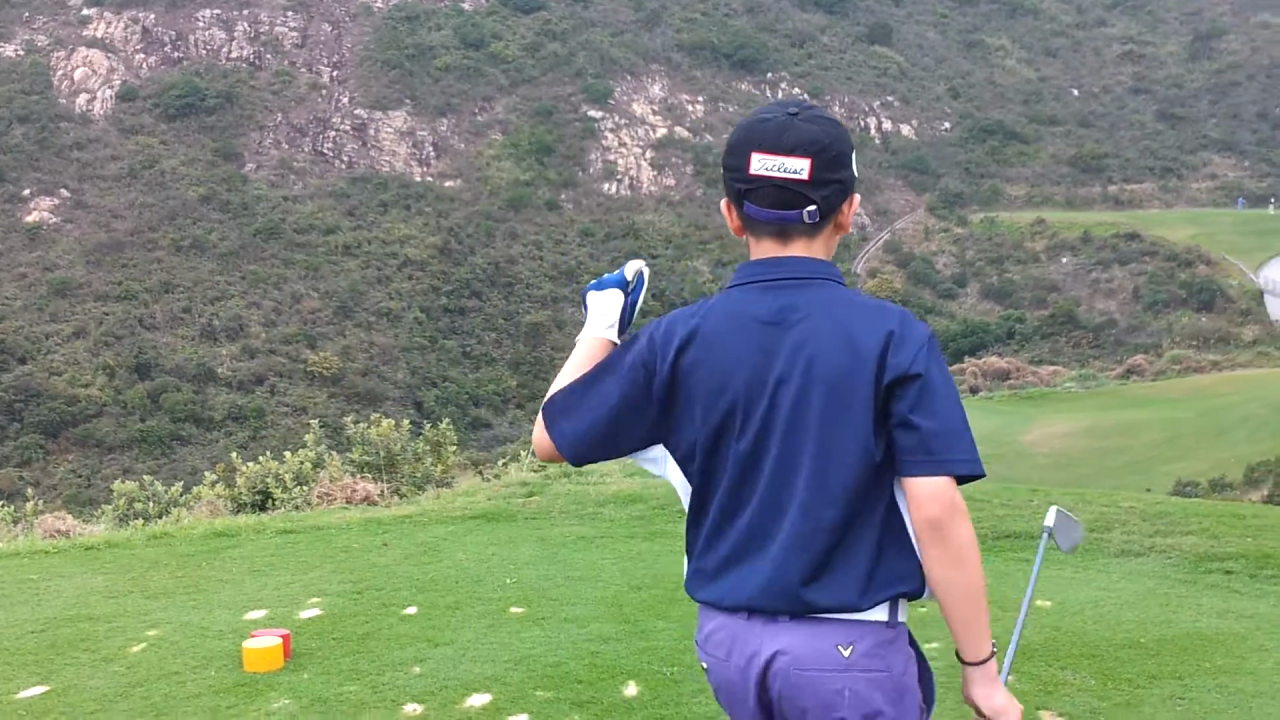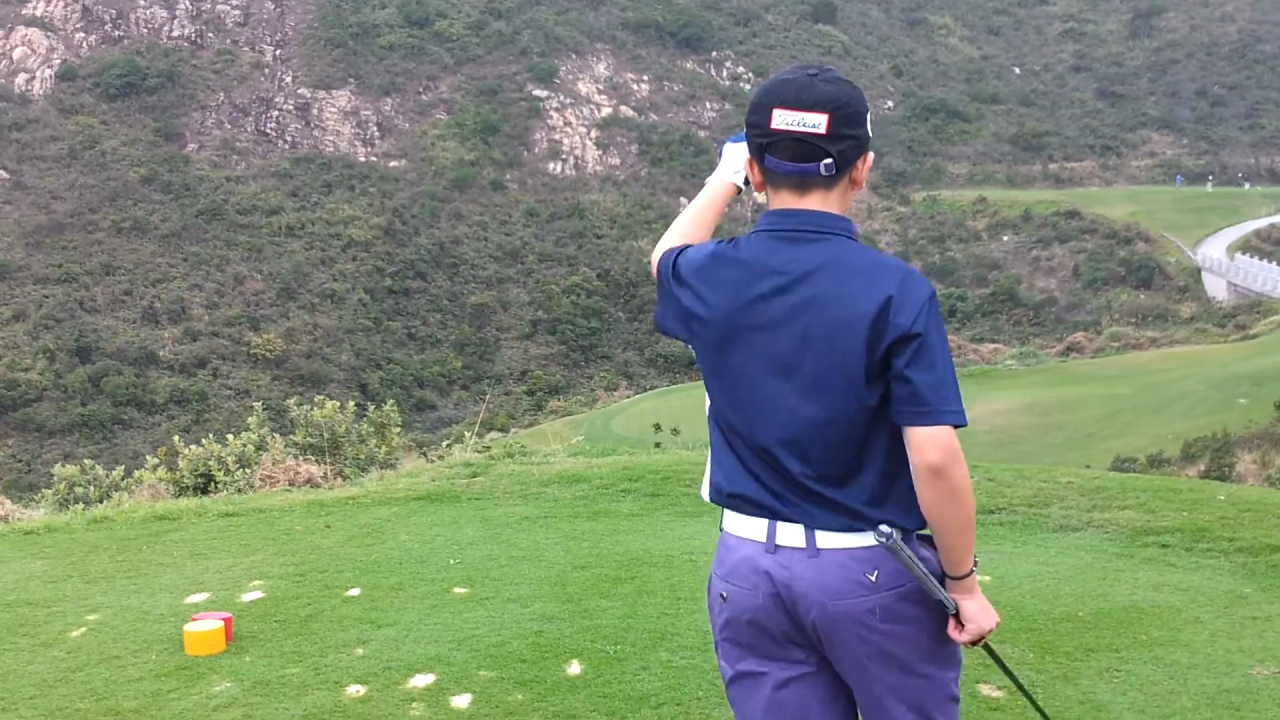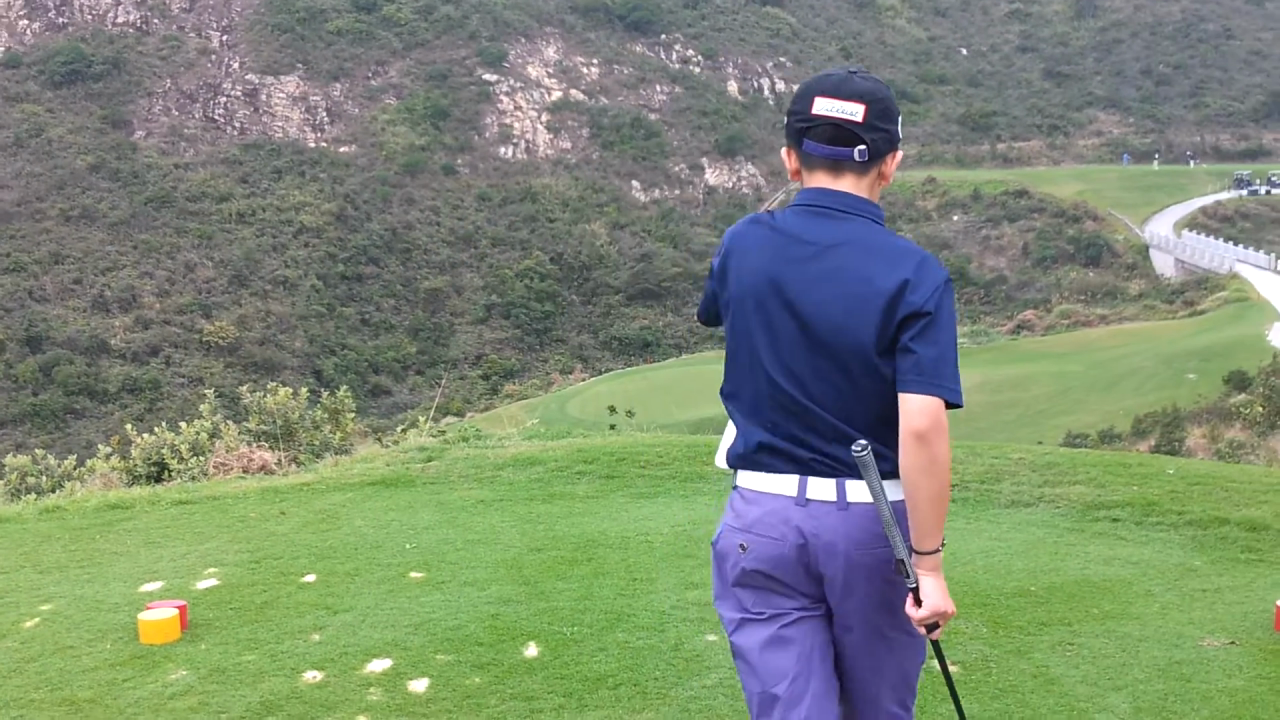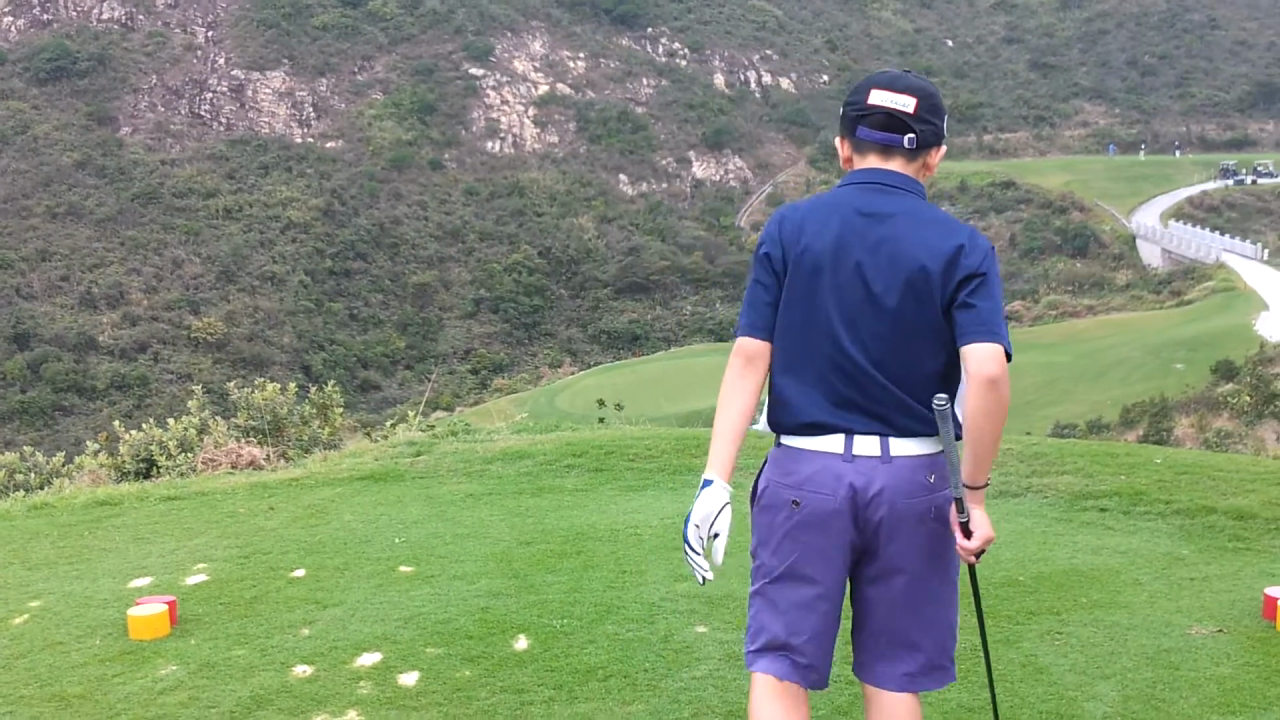
dt=0.3s
person 1, frame 1
left shoulder: (679, 341)
right shoulder: (893, 337)
left elbow: (550, 438)
right elbow: (935, 512)
left wrist: (600, 324)
right wrist: (979, 666)
left hip: (727, 640)
right hip: (848, 651)
person 1, frame 2
left shoulder: (710, 278)
right shoulder: (895, 291)
right elbow: (934, 461)
left wrist: (725, 173)
right wrist: (964, 583)
left hip: (746, 566)
right hip: (869, 570)
person 1, frame 3
left shoulder: (743, 245)
right shoulder: (915, 274)
right elbow: (923, 429)
right wrist: (928, 562)
left hip: (763, 517)
right hip: (870, 524)
person 1, frame 4
left shoulder: (790, 226)
right shoulder: (962, 245)
left elbow: (750, 356)
right elbow: (987, 373)
left wrist: (715, 478)
right wrist: (975, 495)
left hip: (803, 472)
right hip: (911, 478)
